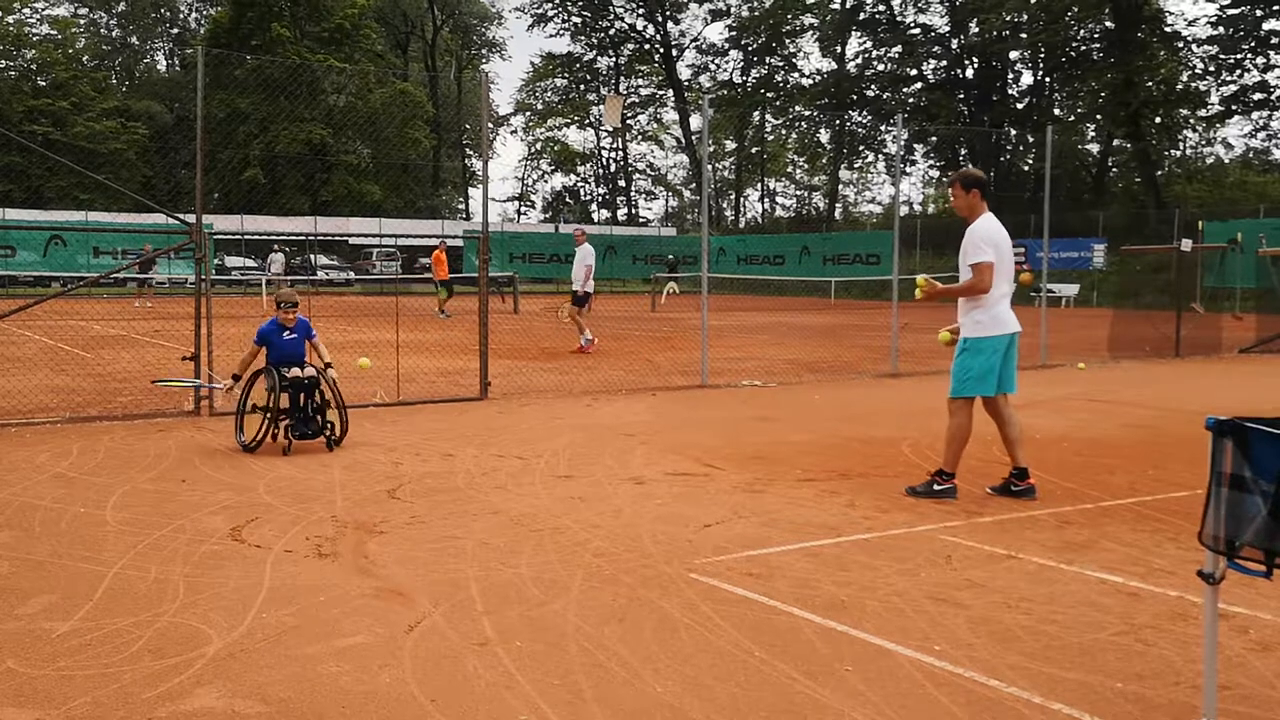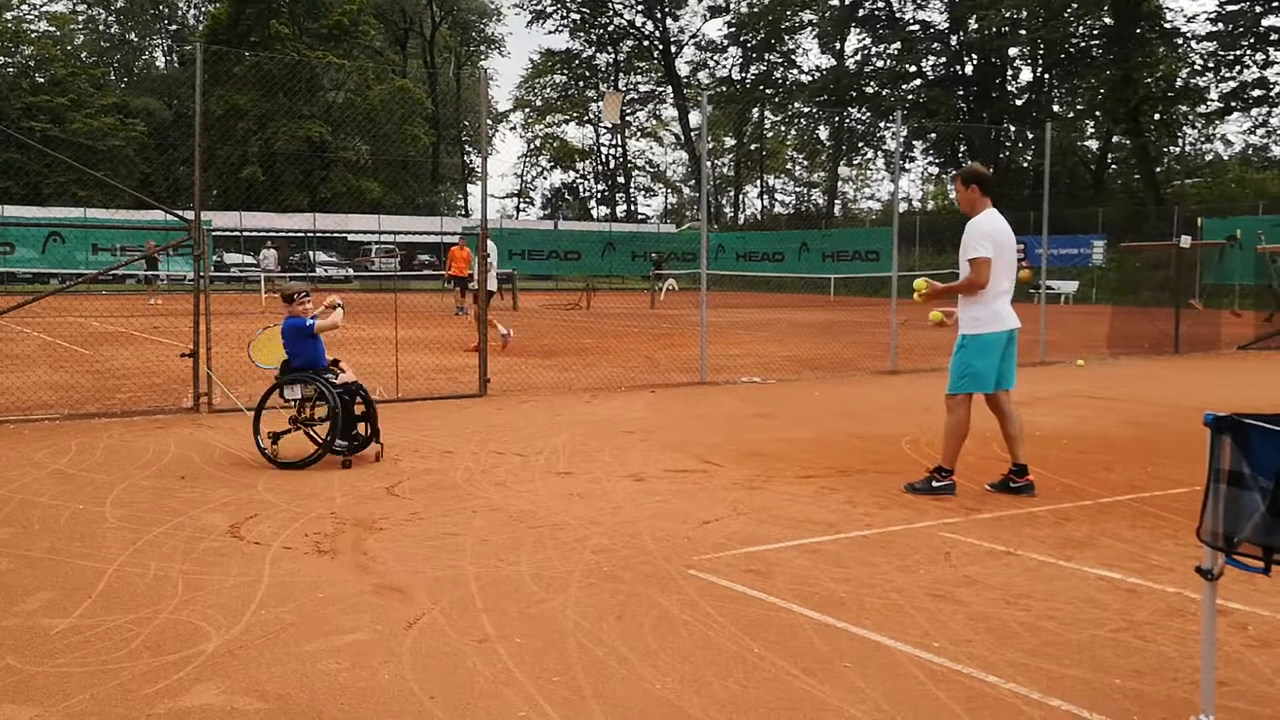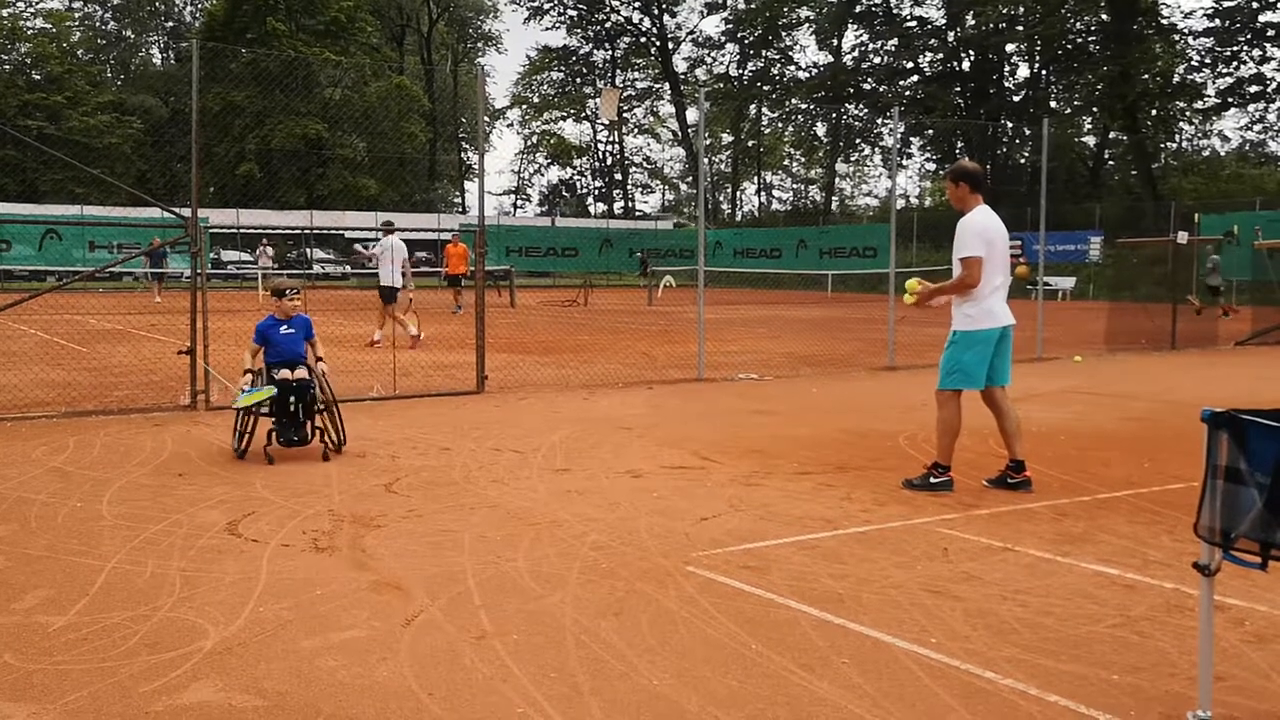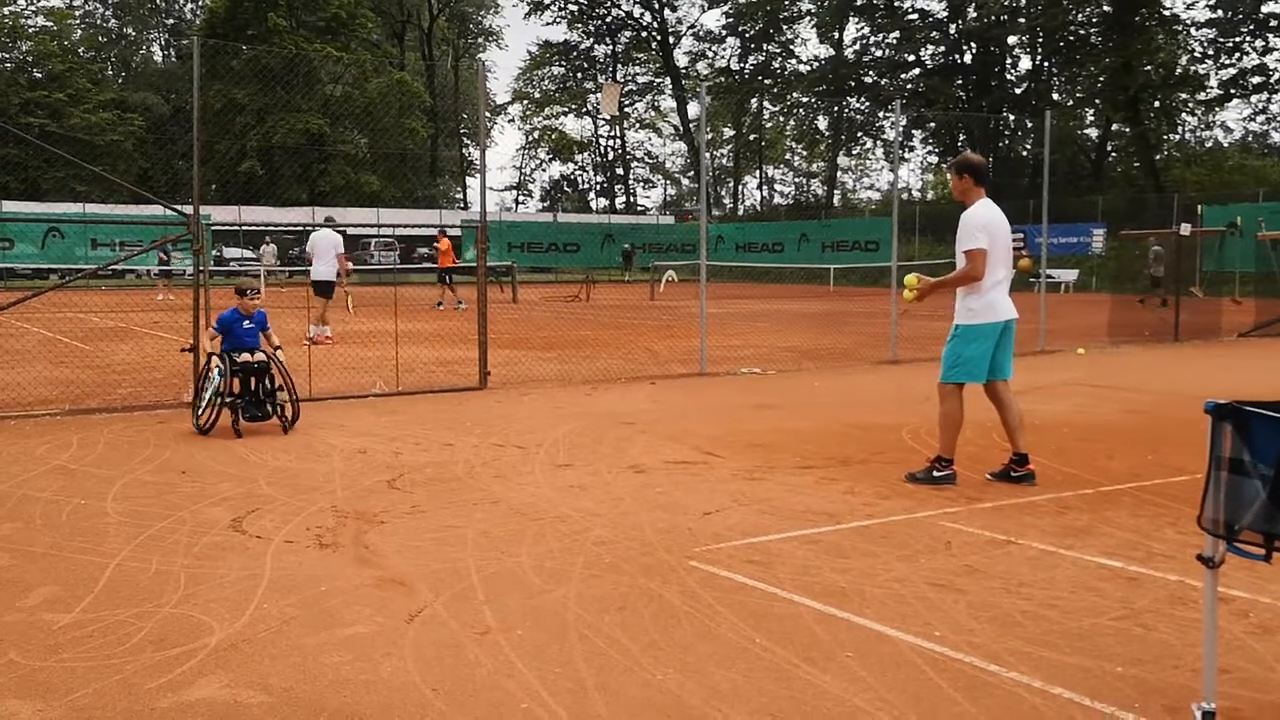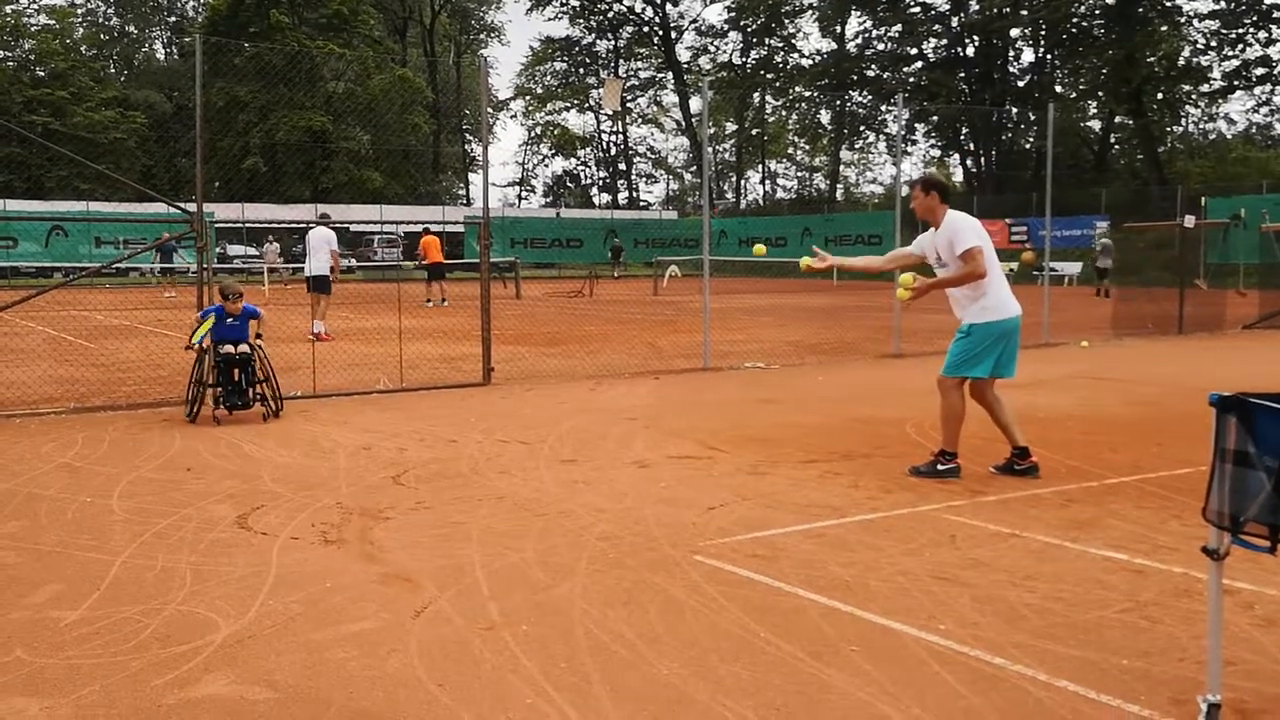
dt=1s
person 1, frame 1
left shoulder: (979, 230)
right shoulder: (994, 228)
left elbow: (982, 284)
left wrist: (942, 290)
right wrist: (964, 323)
left hip: (984, 333)
right hip: (1001, 328)
left knee: (959, 403)
right knee: (997, 402)
left ankle: (945, 479)
right ankle: (1021, 478)
person 1, frame 2
left shoulder: (979, 225)
right shoulder: (1000, 223)
left elbow: (979, 279)
left wrist: (942, 290)
right wrist: (960, 312)
left hip: (982, 328)
right hip: (1002, 324)
left knee: (957, 399)
right knee: (999, 398)
left ankle: (943, 476)
right ankle: (1020, 475)
person 1, frame 3
left shoulder: (970, 223)
right shoulder: (994, 220)
left elbow: (971, 278)
left wrist: (934, 289)
right wrist: (946, 296)
left hip: (975, 324)
right hip: (998, 320)
left knee: (947, 393)
right knee: (995, 394)
left ankle: (940, 472)
right ankle: (1017, 470)
person 1, frame 4
left shoulder: (973, 216)
right shoulder: (996, 214)
left elbow: (974, 271)
left wrist: (934, 284)
left hip: (978, 318)
right hip: (1001, 314)
left knee: (949, 388)
right knee: (998, 387)
left ankle: (943, 466)
right ankle: (1020, 463)
person 1, frame 5
left shoulder: (959, 223)
right shoulder: (930, 239)
left elbow: (978, 269)
right elbow: (883, 262)
left wrist: (931, 285)
right wrist: (834, 261)
left hip: (989, 317)
right hip: (1002, 317)
left knee: (949, 382)
right knee: (981, 388)
left ankle: (947, 460)
right ankle: (1023, 457)
